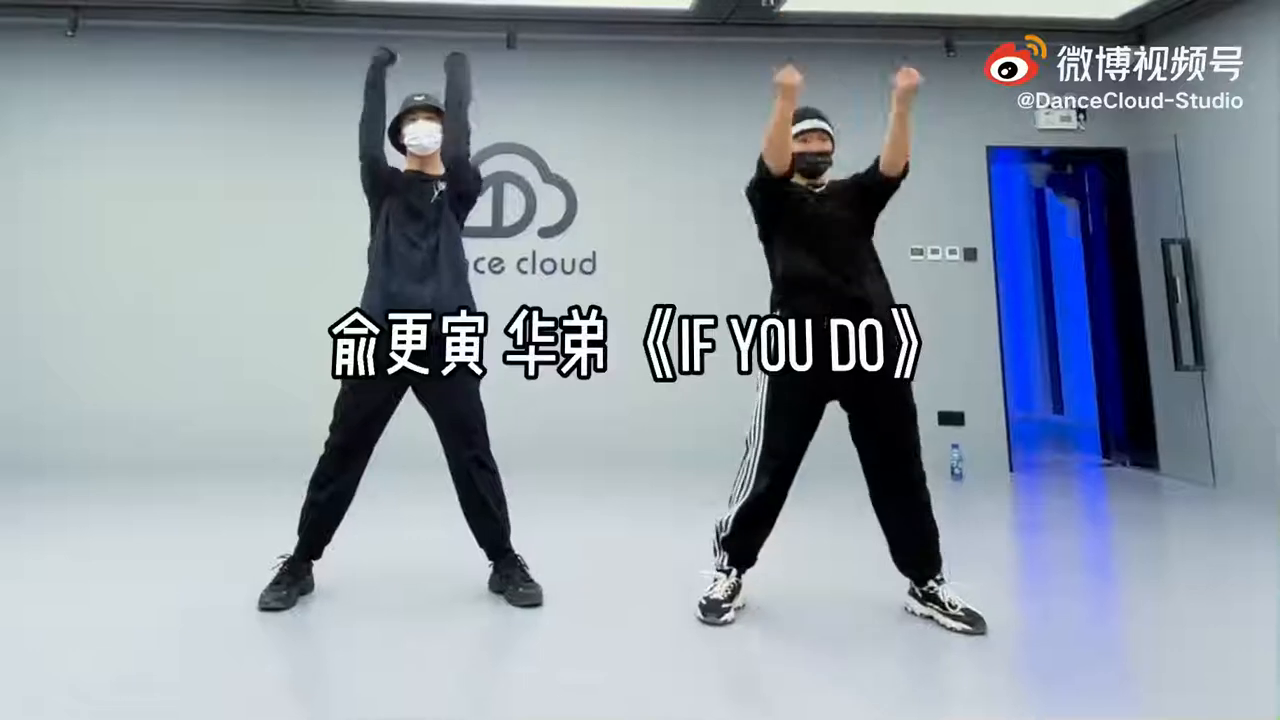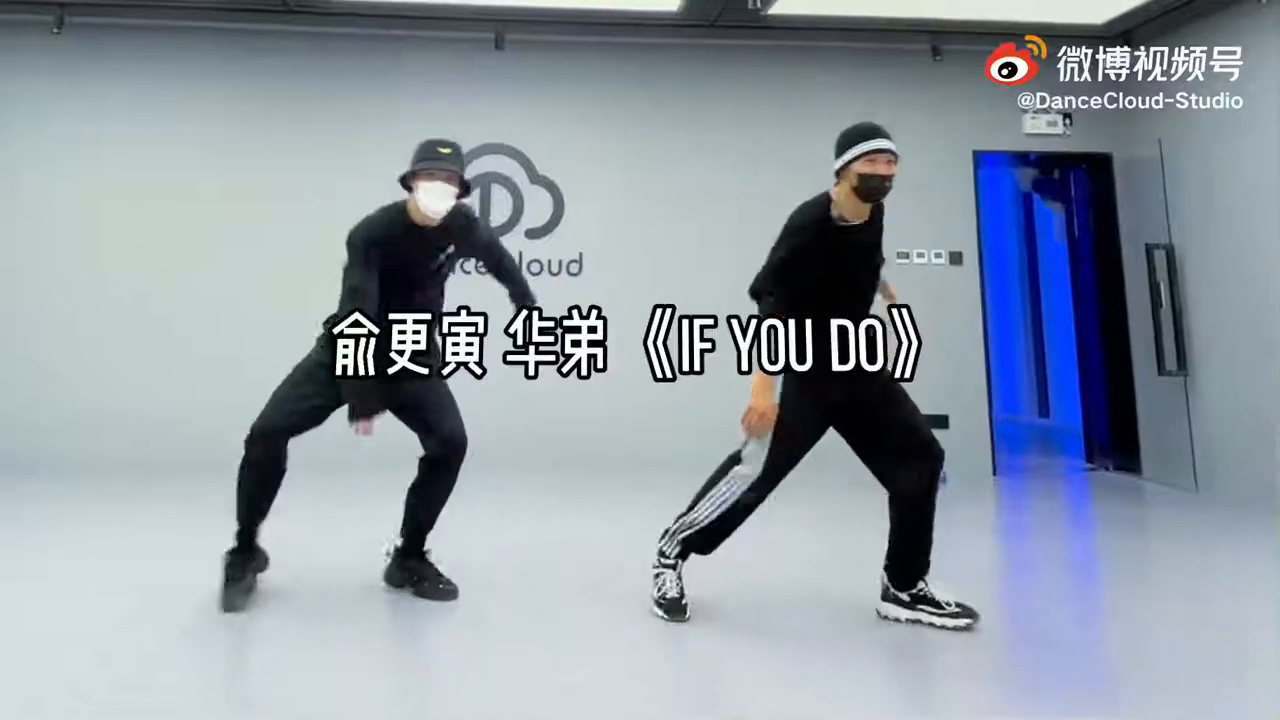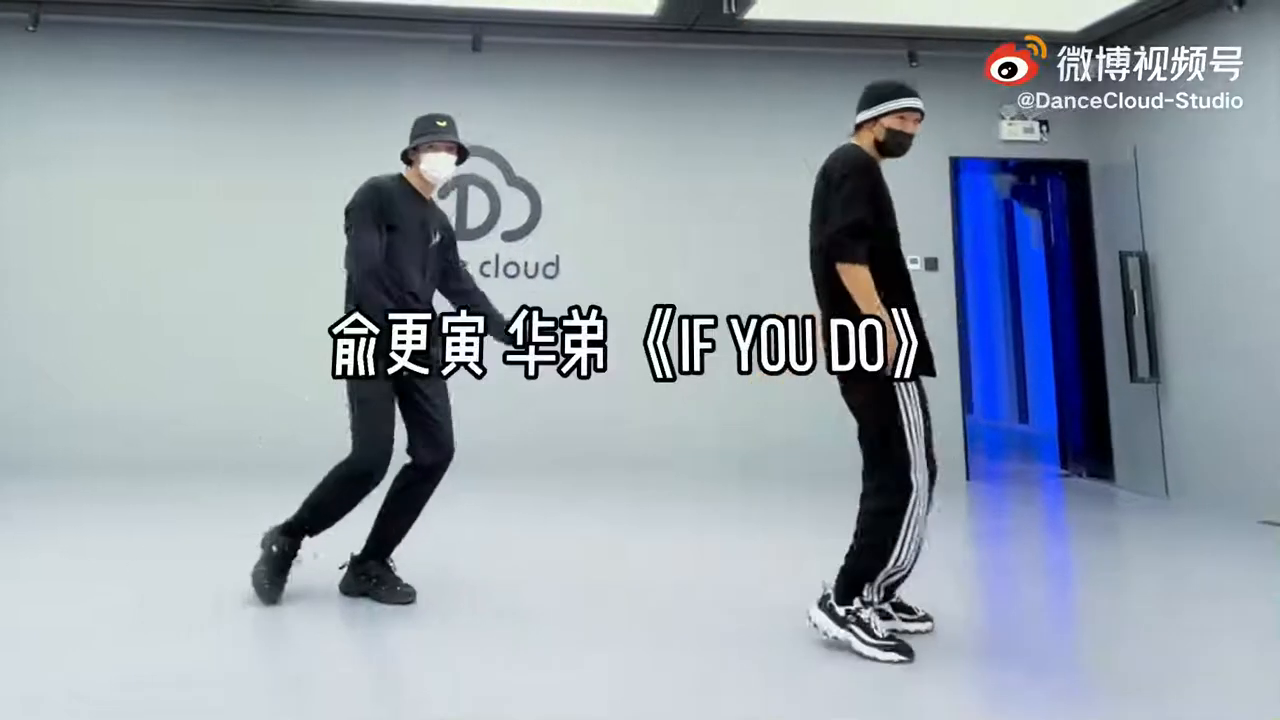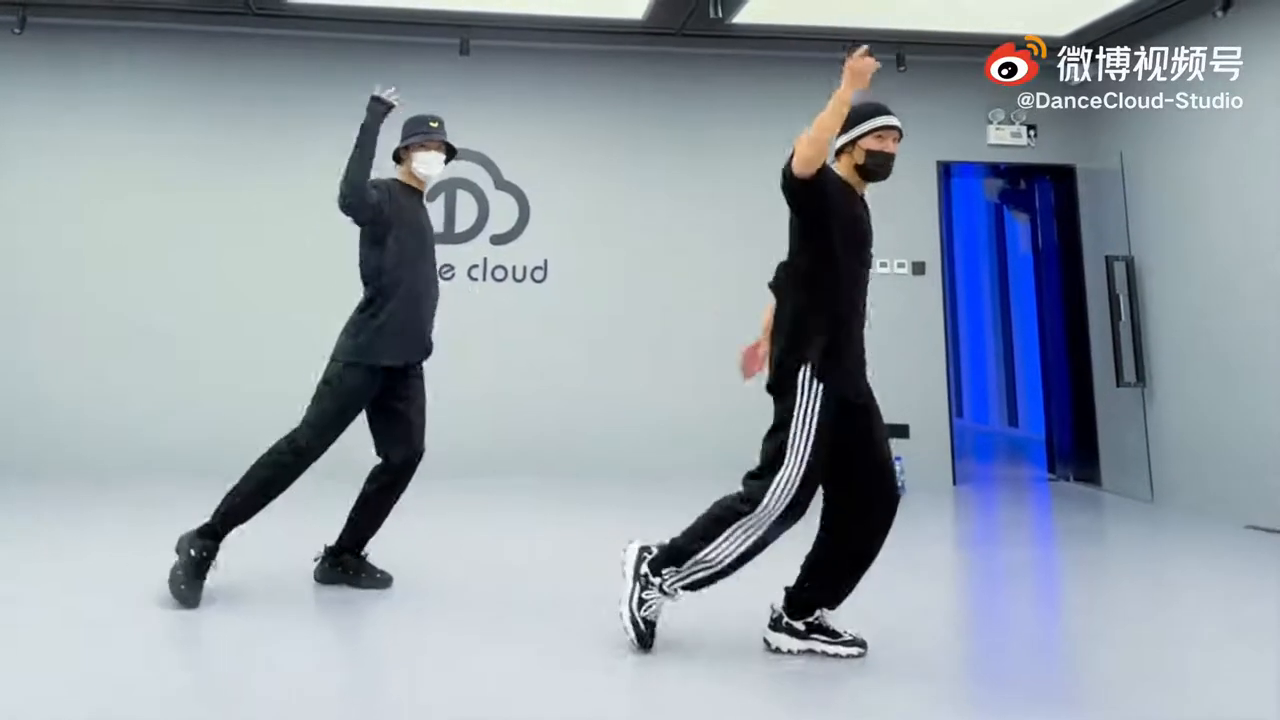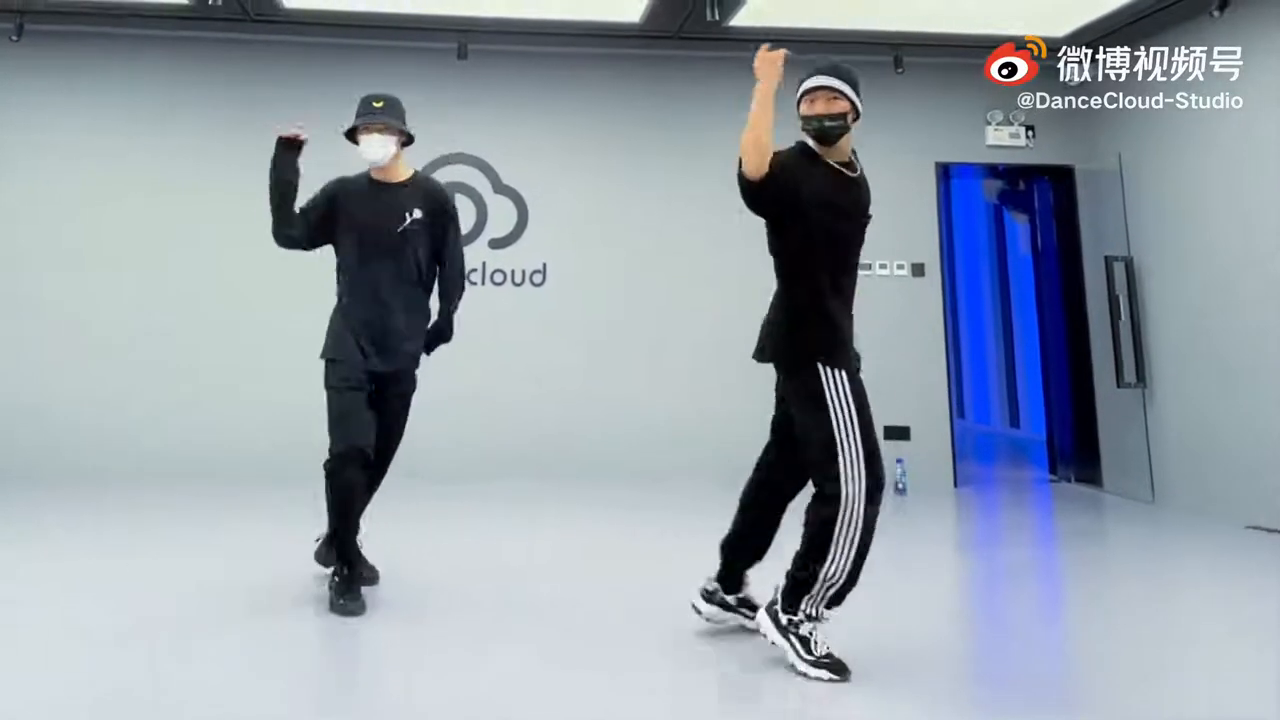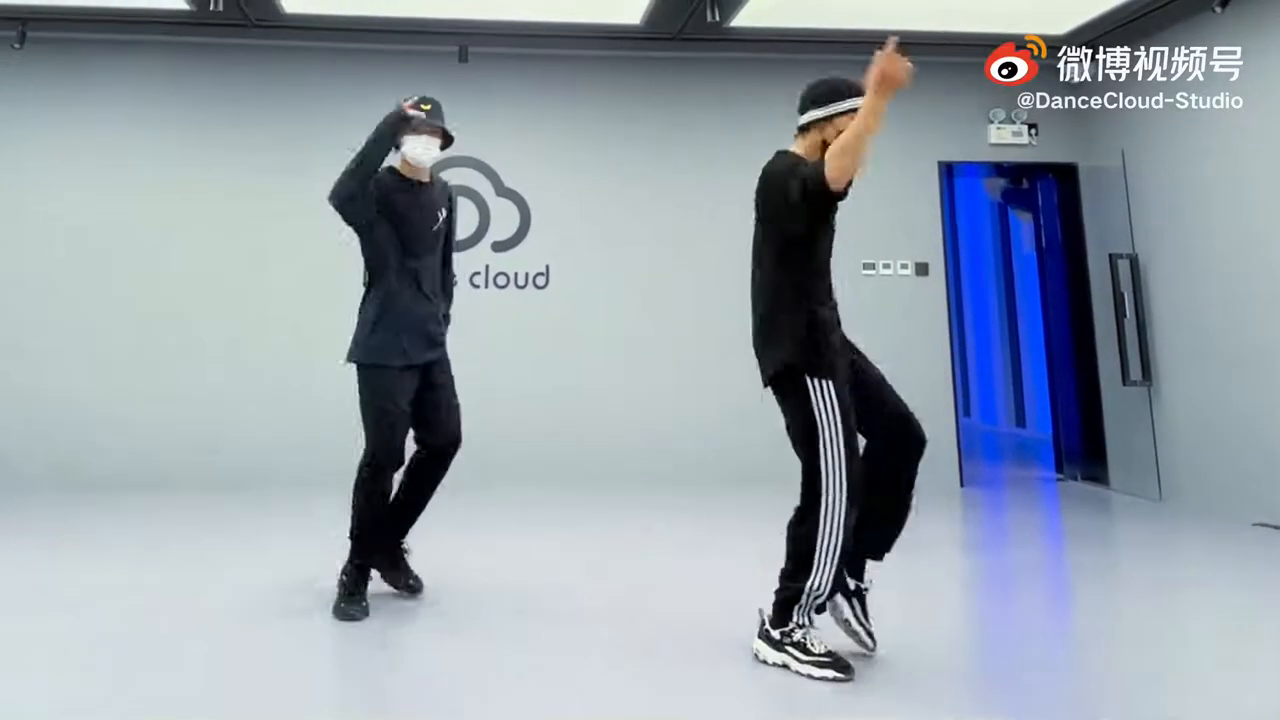
dt=0.7s
person 1, frame 1
left shoulder: (855, 191)
right shoulder: (770, 185)
left elbow: (892, 170)
right elbow: (776, 166)
left wrist: (901, 105)
right wrist: (782, 110)
left knee: (898, 464)
right knee: (770, 464)
left ankle: (925, 585)
right ankle: (730, 573)
person 1, frame 2
left shoulder: (873, 219)
right shoulder: (807, 224)
right elbow: (772, 306)
left wrist: (893, 300)
right wrist: (763, 387)
left hip: (858, 365)
right hip: (800, 367)
left knee: (920, 457)
right knee: (755, 468)
left ankle: (905, 587)
right ankle: (673, 557)
person 1, frame 3
left shoulder: (851, 171)
right shoulder: (853, 166)
left elbow: (838, 257)
right elbow: (848, 253)
left wrist: (830, 331)
right wrist: (883, 325)
left knee: (892, 467)
right knee: (913, 473)
left ankle: (876, 594)
right ankle: (844, 604)
person 1, frame 4
left shoulder: (853, 206)
right shoulder: (824, 194)
left elbow: (794, 273)
right elbow: (801, 164)
left wrist: (769, 335)
right wrist: (847, 91)
left hip: (844, 374)
right hip: (810, 371)
left knee: (872, 499)
right knee: (776, 497)
left ankle: (800, 617)
right ankle: (657, 571)
person 1, frame 5
left shoulder: (852, 169)
right shoulder: (794, 169)
right elbow: (753, 172)
right wrist: (764, 85)
left hip: (820, 341)
right hip: (811, 344)
left knee: (788, 461)
right knee: (853, 481)
left ankle: (725, 586)
right ankle: (793, 614)
person 1, frame 6
left shoulder: (805, 171)
right shoulder: (786, 173)
right elbow: (835, 178)
right wrist: (880, 97)
left hip: (824, 341)
right hip: (800, 348)
left knee: (901, 438)
right knee: (833, 488)
left ankle: (845, 574)
right ankle: (784, 628)
person 2, frame 1
left shoulder: (462, 181)
right shoulder: (386, 182)
left elbow: (459, 150)
right elbow: (371, 152)
left wrist: (459, 79)
right wrist: (376, 76)
left hip: (445, 340)
right hip: (380, 338)
left knee: (471, 453)
right knee: (345, 452)
left ankle: (505, 564)
right ankle: (300, 564)
person 2, frame 2
left shoulder: (462, 223)
right shoulder: (374, 231)
left elbow: (497, 259)
right elbow: (357, 308)
left wrist: (525, 299)
right wrist: (360, 398)
left hip: (412, 356)
left knee: (449, 442)
right knee: (267, 434)
left ankle: (411, 558)
right ankle: (246, 552)
person 2, frame 3
left shoulder: (438, 222)
right shoulder: (378, 193)
left elbow: (458, 284)
right elbow: (363, 268)
left wrist: (501, 326)
right wrist: (392, 326)
left knee: (435, 453)
right knee: (371, 459)
left ankle: (369, 565)
right ankle: (287, 538)
person 2, frame 4
left shoulder: (416, 206)
right shoulder: (386, 196)
right elbow: (351, 199)
right wrist: (373, 119)
left hip: (405, 358)
right hip: (366, 352)
left knee: (405, 455)
right knee: (304, 445)
left ankle: (343, 557)
right ankle: (204, 541)
person 2, frame 5
left shoulder: (431, 197)
right shoulder: (342, 195)
left elbow: (451, 269)
right elbow: (288, 234)
left wrist: (443, 326)
right wrist: (286, 159)
left hip: (402, 352)
right hip: (349, 349)
left knee: (379, 456)
right knee: (348, 454)
left ankle: (339, 543)
right ankle: (348, 570)
person 2, frame 6
left shoulder: (441, 194)
right shoulder: (377, 187)
right elbow: (342, 199)
right wrist: (387, 129)
left hip: (429, 347)
right hip: (383, 350)
left knee: (443, 443)
right knee: (383, 456)
left ankle: (387, 544)
right ankle: (356, 572)
